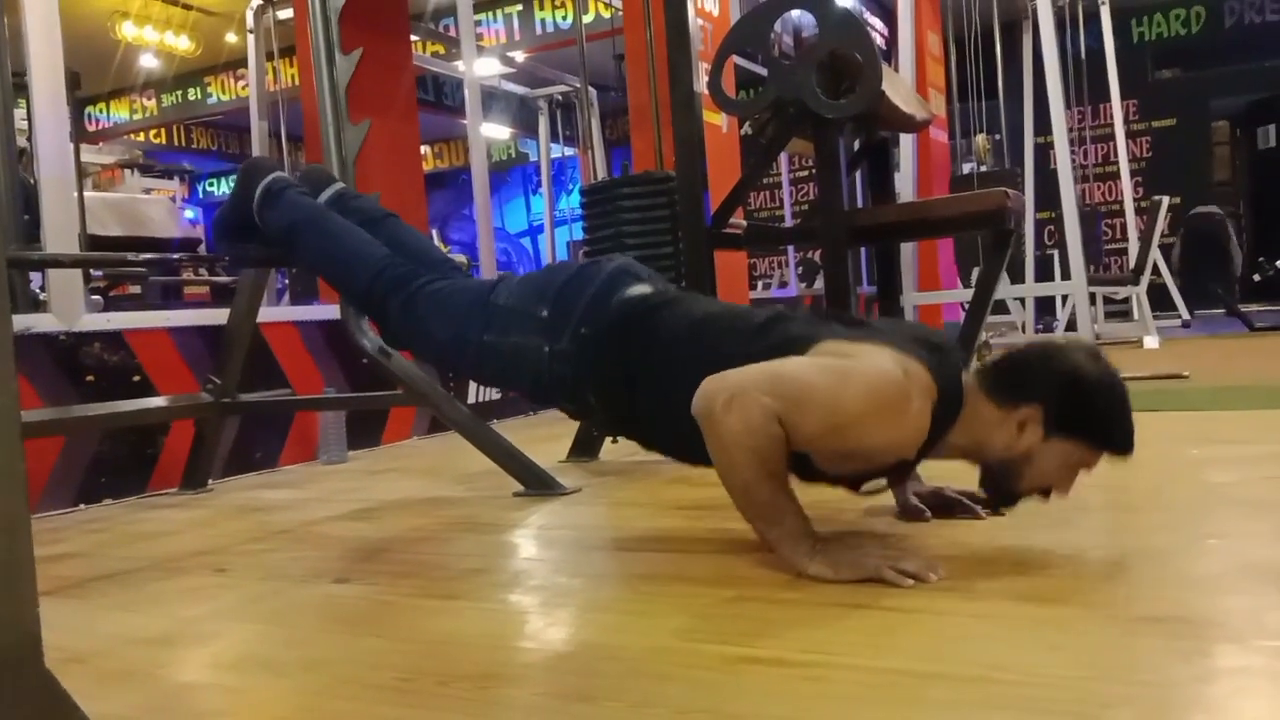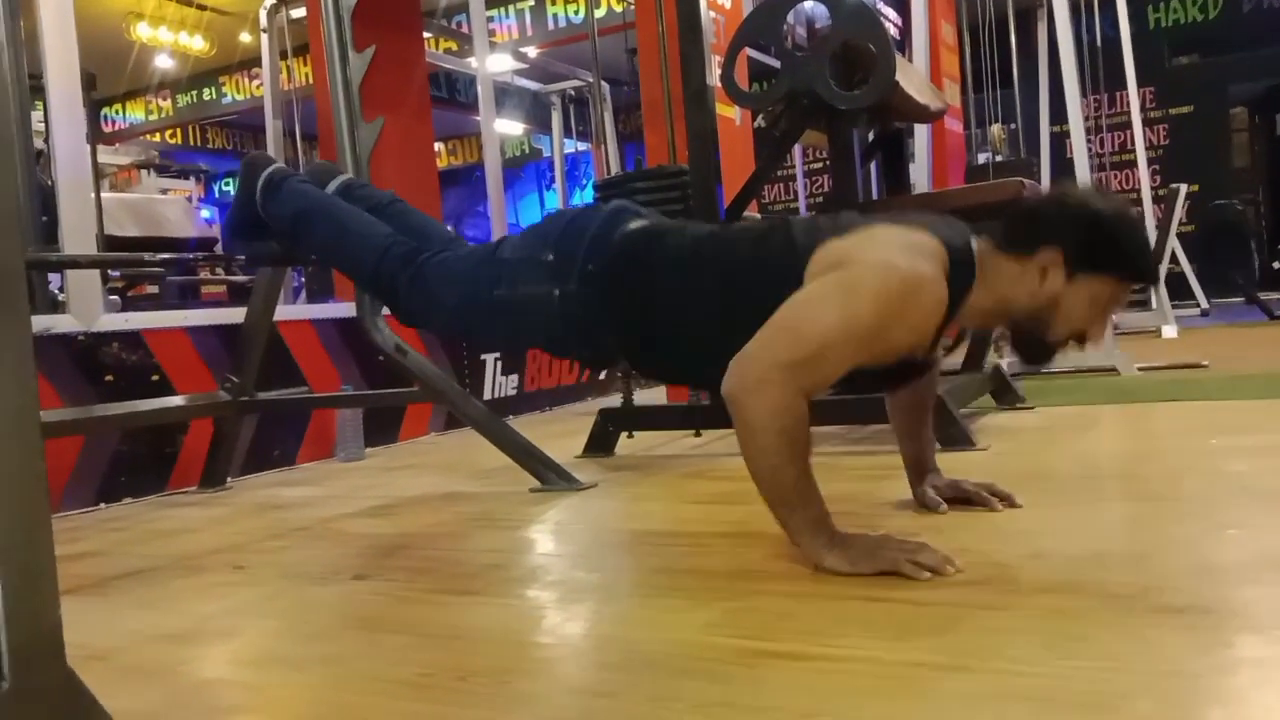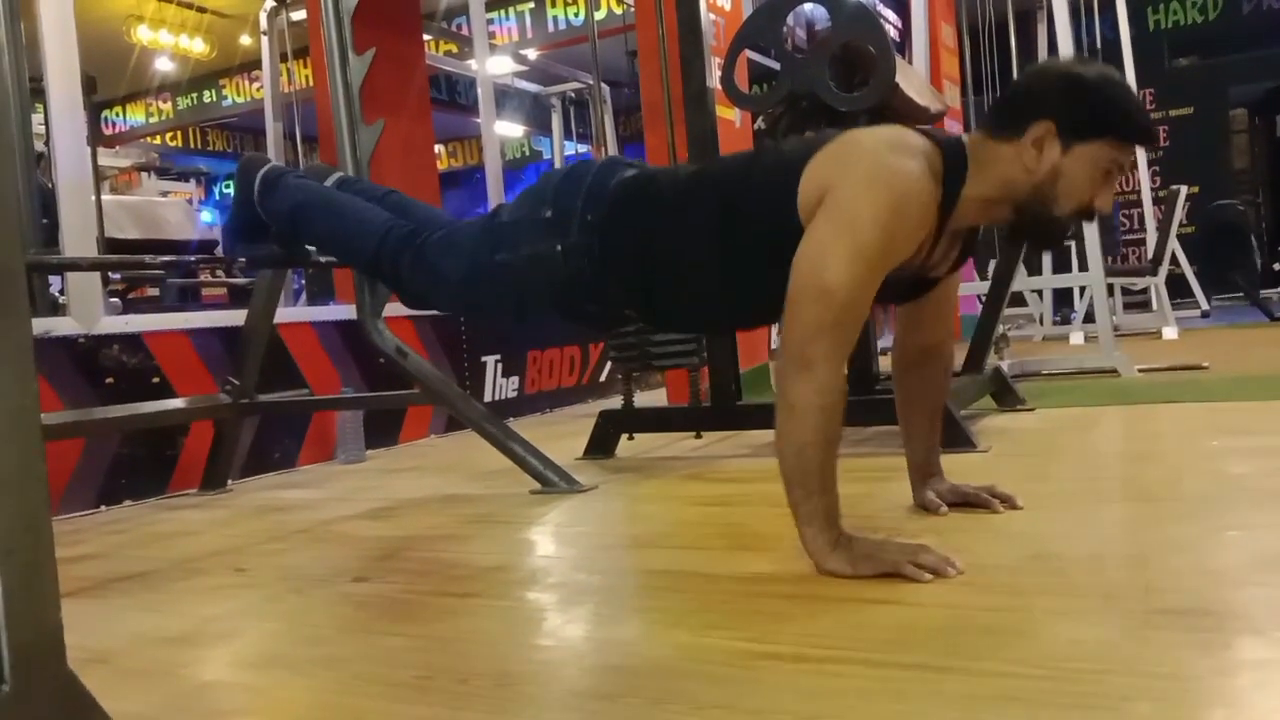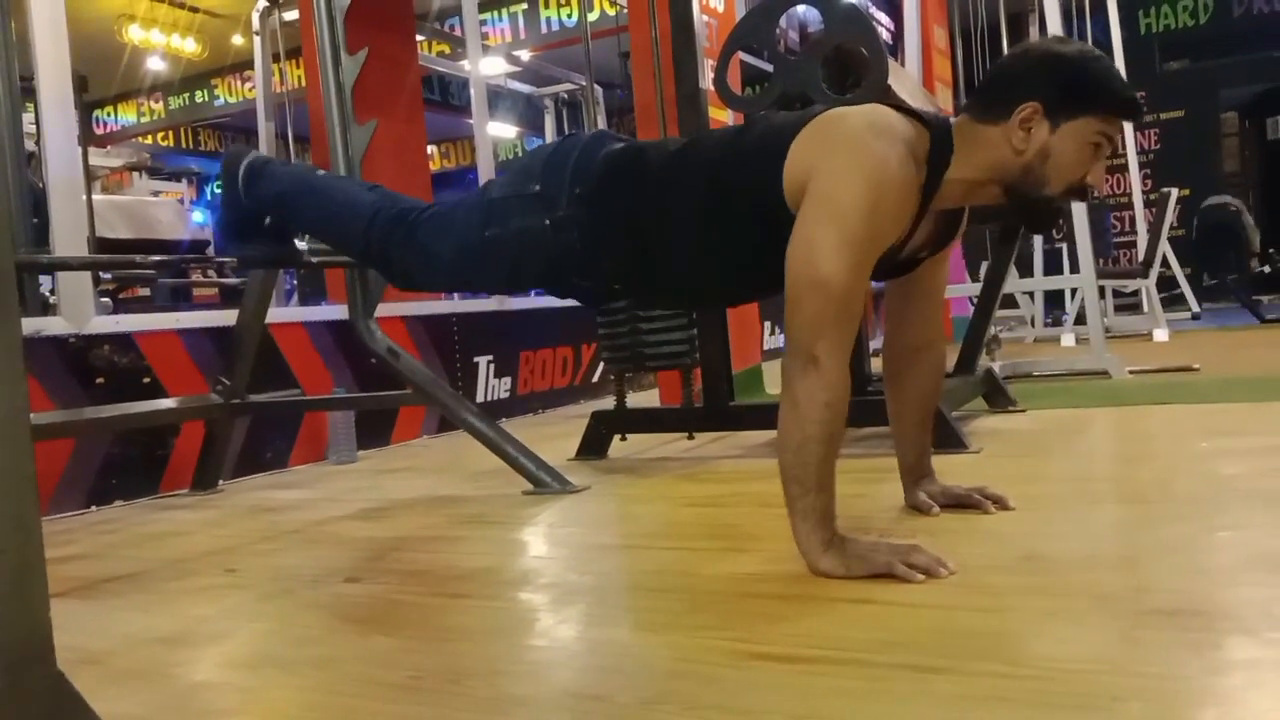
dt=0.3s
person 1, frame 1
left shoulder: (944, 370)
right shoulder: (896, 405)
right elbow: (726, 401)
left wrist: (906, 483)
right wrist: (805, 549)
left hip: (639, 309)
right hip: (588, 337)
left knee: (437, 288)
right knee: (408, 302)
left ankle: (326, 195)
right ankle: (269, 198)
person 1, frame 2
left shoulder: (960, 277)
right shoulder: (907, 278)
left elbow: (903, 366)
right elbow: (757, 383)
left wrist: (924, 477)
right wrist: (824, 542)
left hip: (642, 275)
right hip: (596, 277)
left knee: (442, 264)
right knee: (417, 280)
left ankle: (338, 189)
right ankle: (275, 193)
person 1, frame 3
left shoulder: (960, 210)
right shoulder: (898, 186)
left elbow: (923, 345)
right elbow: (809, 361)
left wrist: (928, 477)
right wrist: (828, 542)
left hip: (632, 242)
right hip: (590, 234)
left knee: (429, 250)
right knee: (417, 263)
left ankle: (331, 184)
right ankle: (271, 192)
person 1, frame 4
left shoulder: (947, 191)
right shoulder: (878, 166)
left elbow: (914, 340)
right elbow: (814, 358)
left wrist: (917, 478)
right wrist: (820, 542)
left hip: (625, 236)
right hip: (580, 209)
left knee: (419, 246)
right knee: (407, 246)
left ankle: (292, 185)
right ankle: (262, 183)
